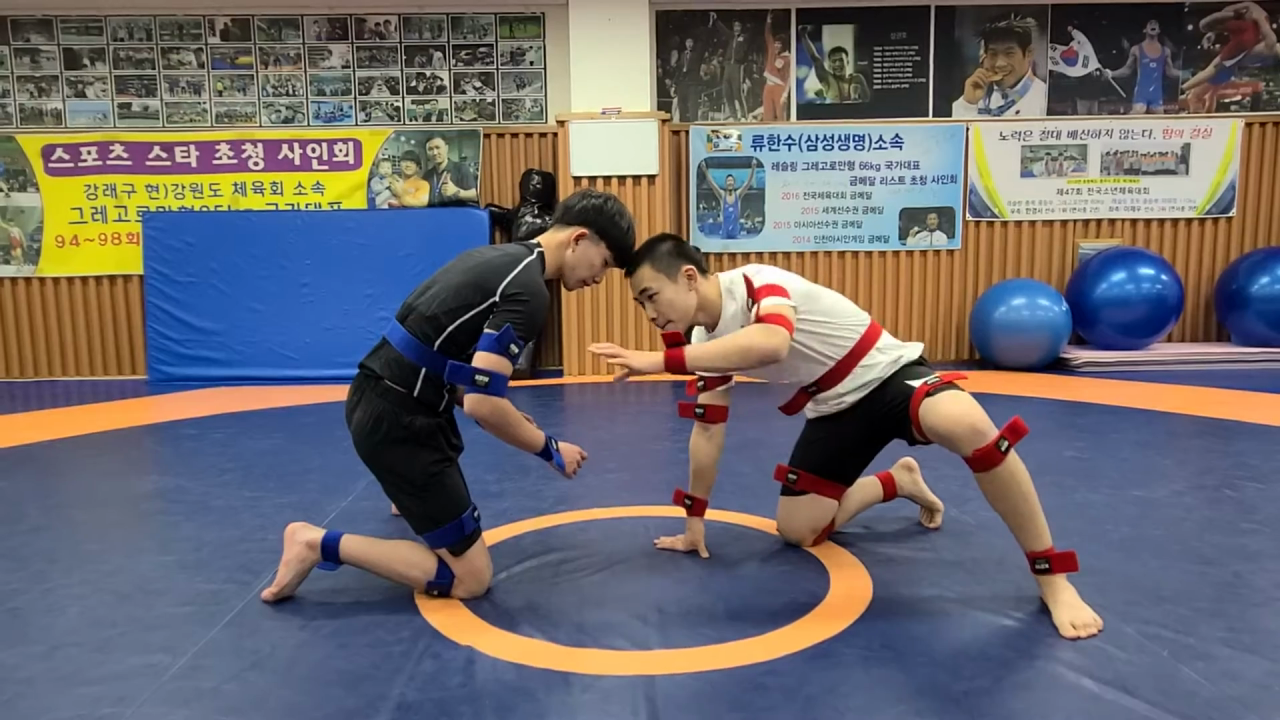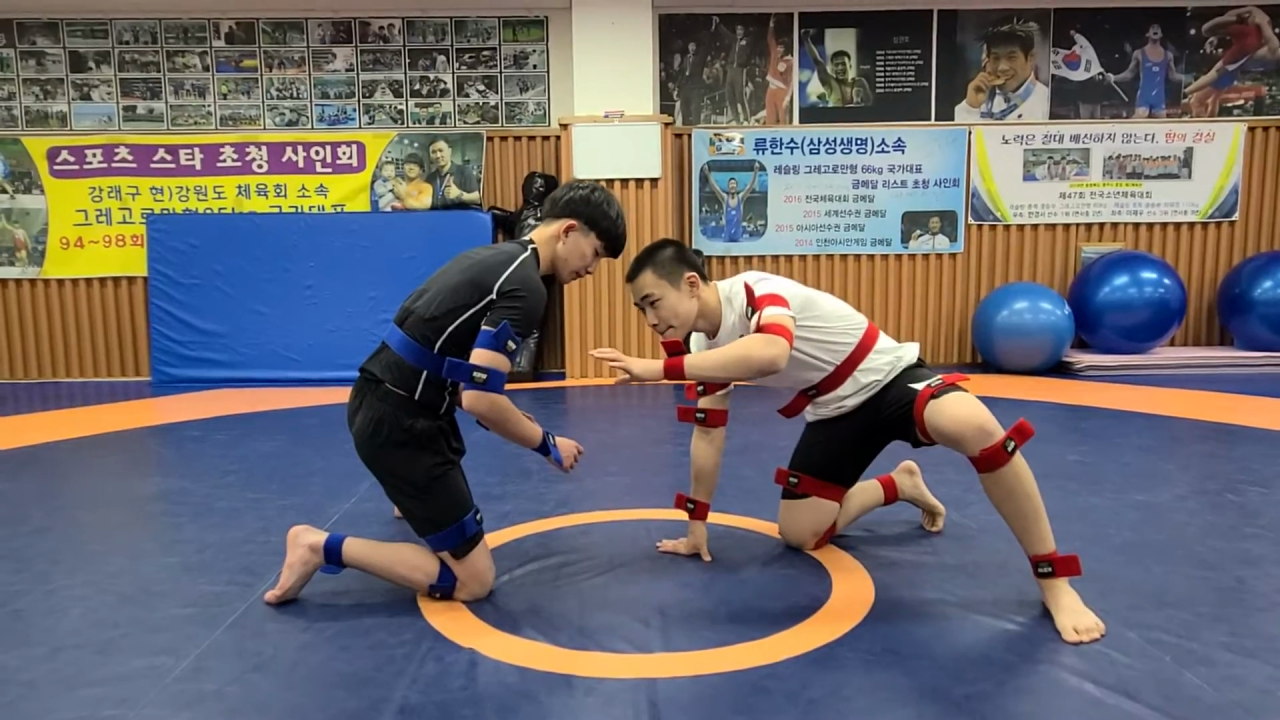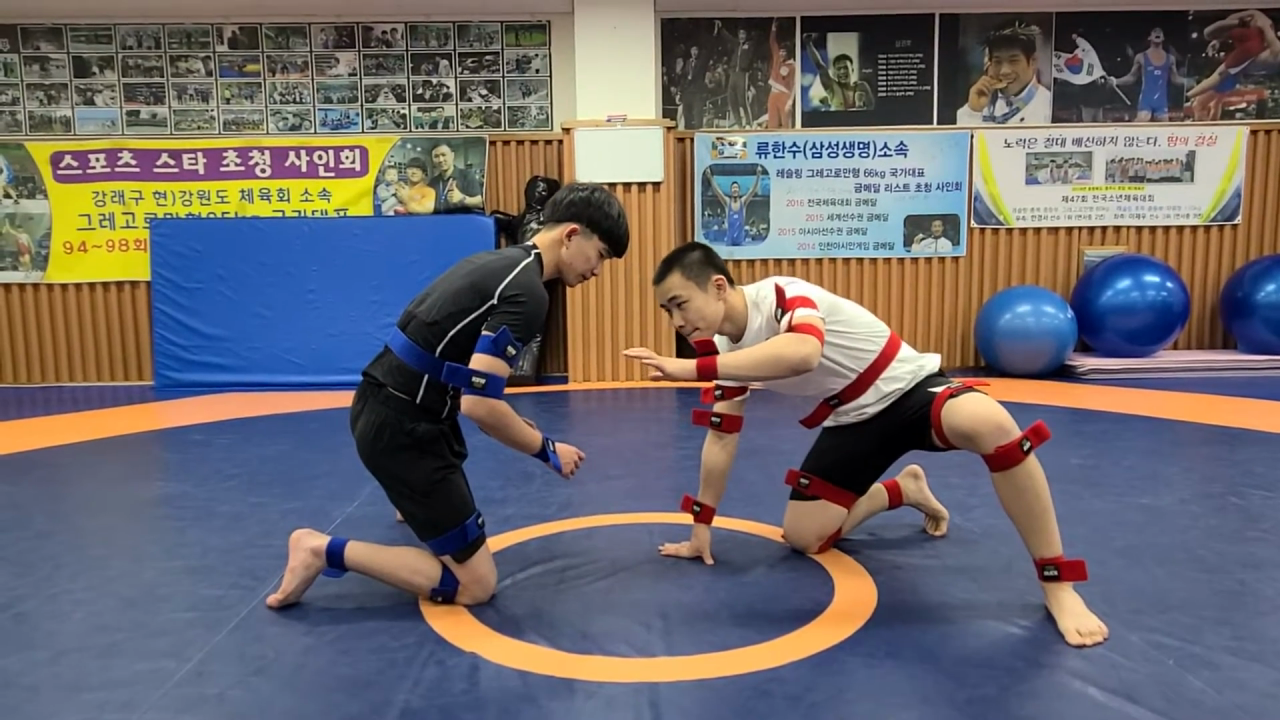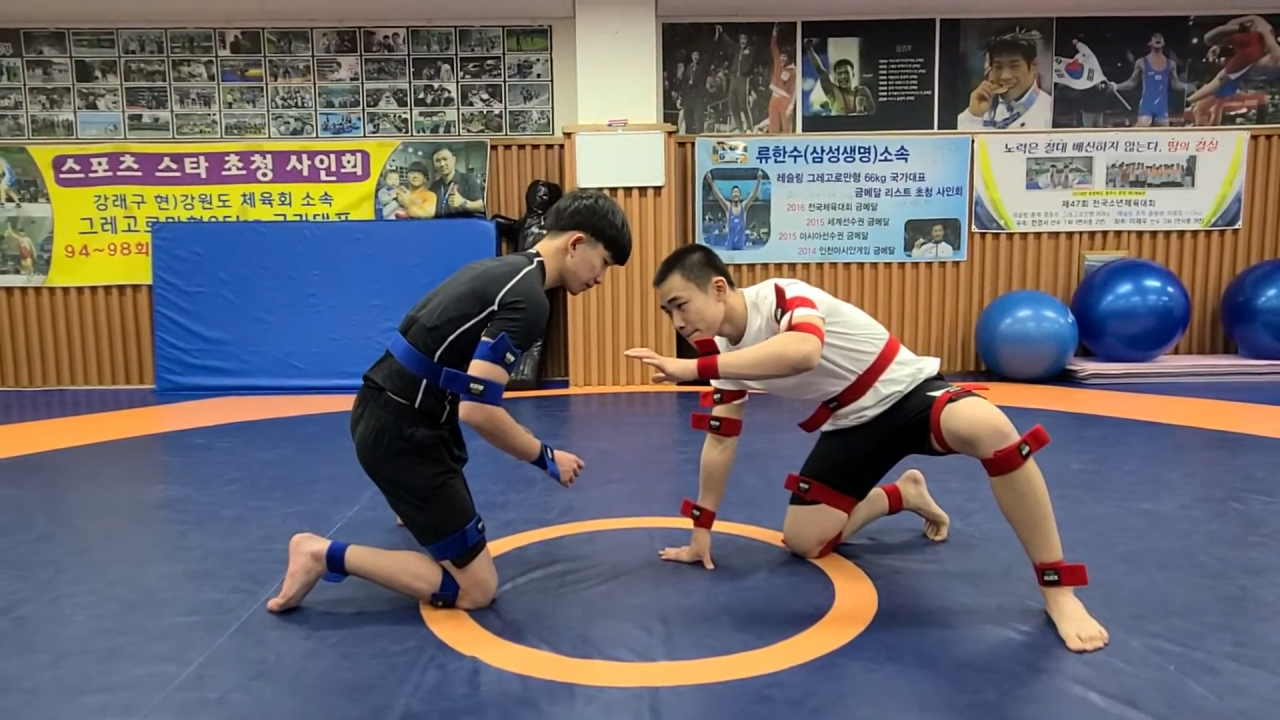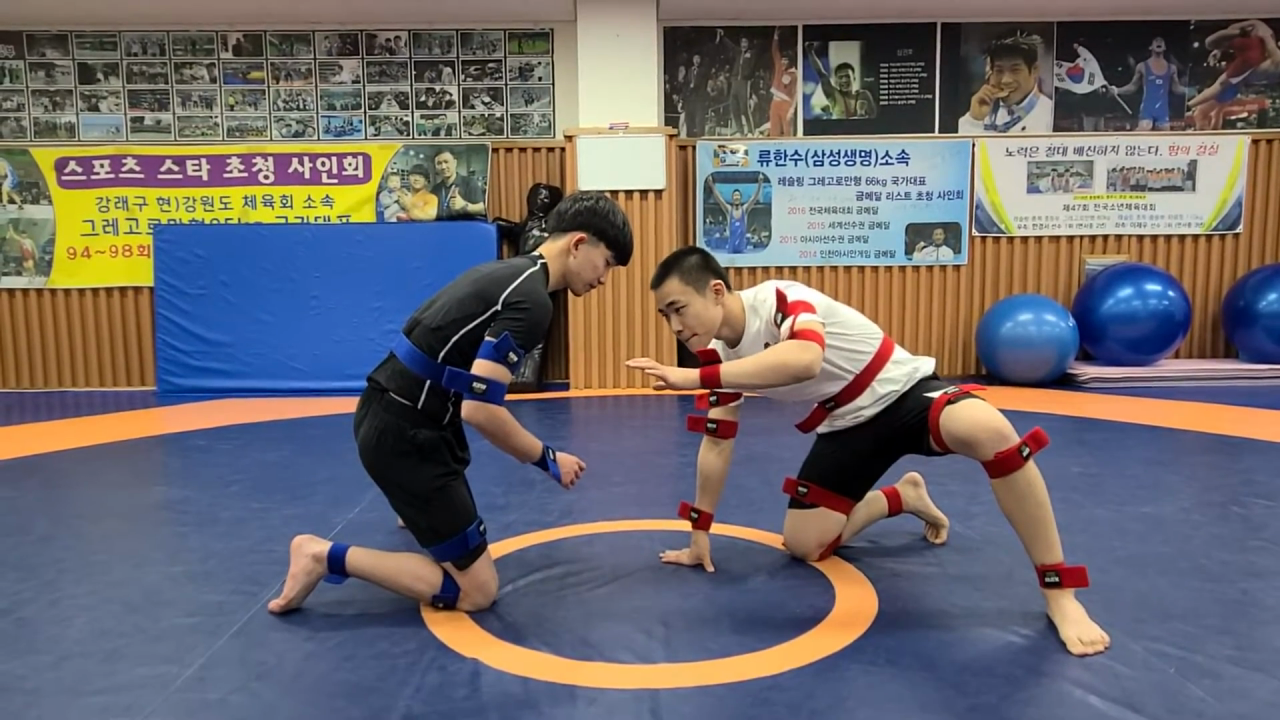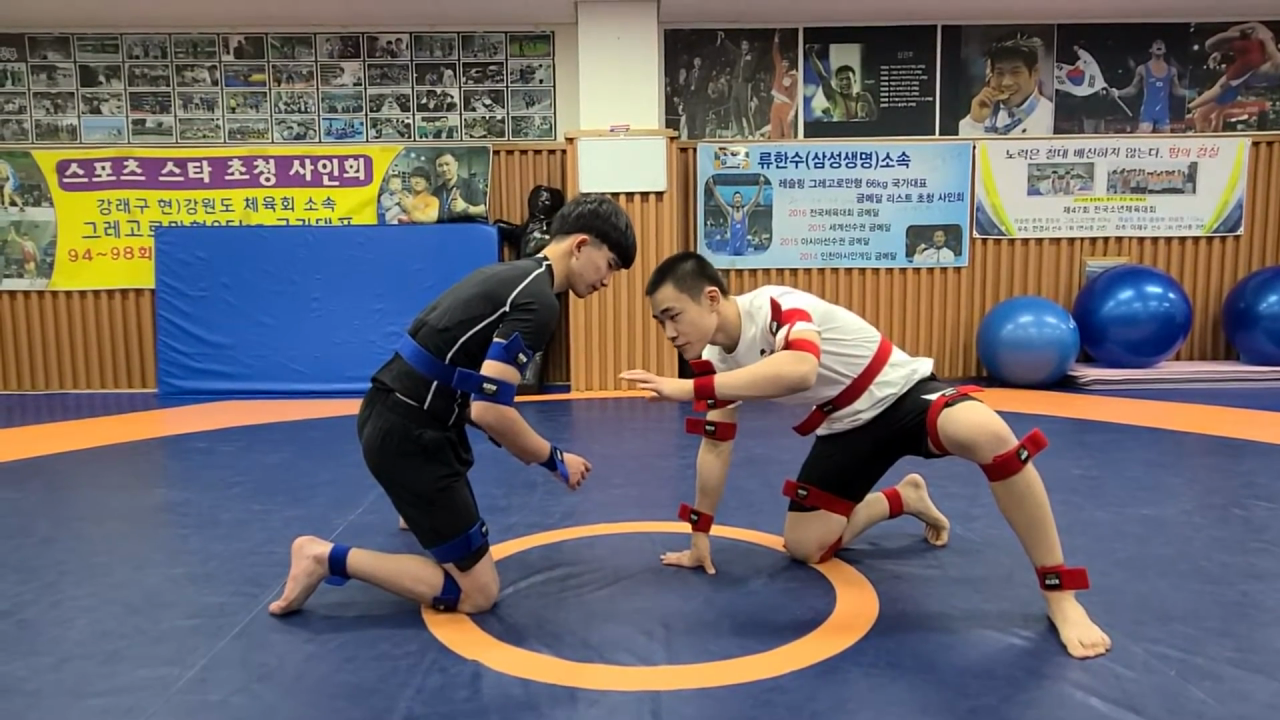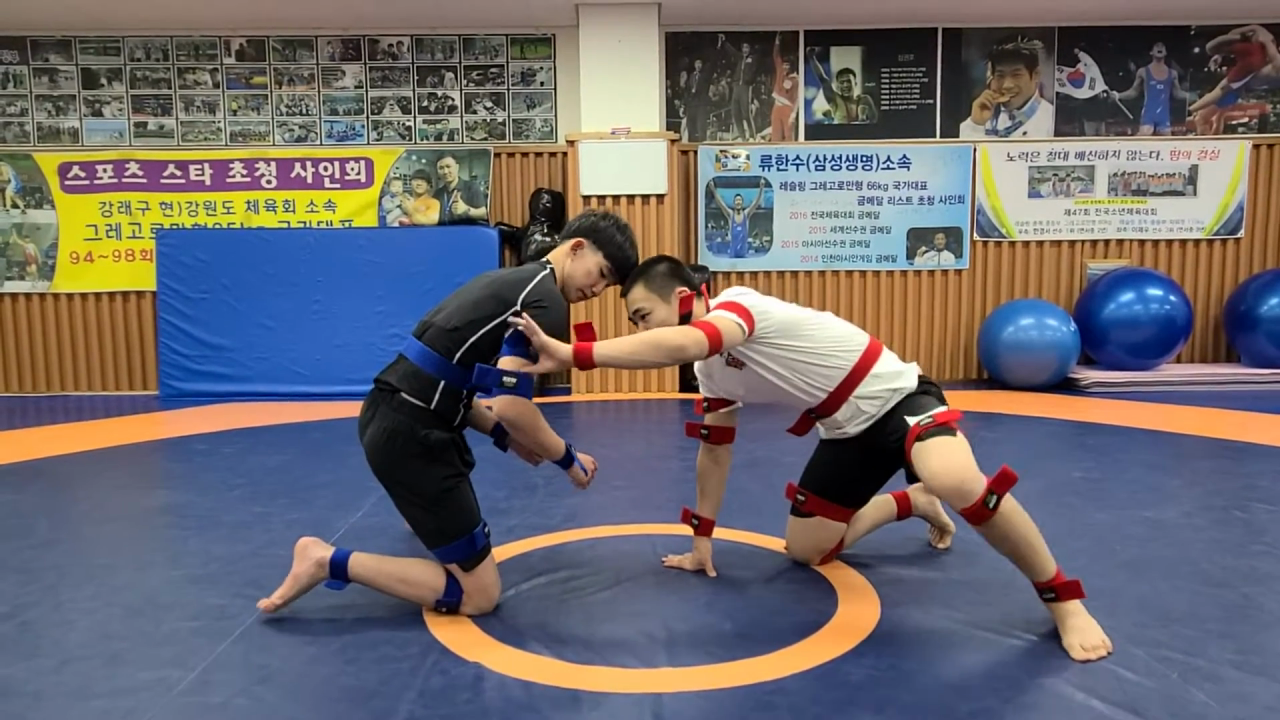
dt=0.7s
person 1, frame 1
left shoulder: (755, 282)
right shoulder: (705, 340)
left elbow: (772, 343)
right elbow: (708, 428)
left wrist: (661, 360)
right wrist: (694, 521)
left hip: (888, 375)
right hip: (835, 410)
left knee: (969, 427)
right knee: (797, 530)
left ankle: (1052, 579)
right ankle: (898, 481)
person 1, frame 2
left shoulder: (754, 290)
right shoulder: (705, 344)
left elbow: (772, 355)
right elbow: (708, 433)
left wrist: (660, 367)
right wrist: (696, 524)
left hip: (889, 379)
right hip: (836, 413)
left knee: (976, 428)
right knee: (798, 535)
left ankle: (1054, 582)
right ankle: (899, 485)
person 1, frame 3
left shoulder: (781, 296)
right shoulder: (726, 348)
left elbow: (804, 353)
right elbow: (722, 437)
left wrist: (693, 368)
right wrist: (701, 527)
left hip: (908, 388)
right hip: (852, 421)
left knee: (990, 425)
right knee: (804, 537)
left ankle: (1058, 586)
right ankle: (904, 488)
person 1, frame 4
left shoulder: (781, 296)
right shoulder: (724, 348)
left elbow: (803, 352)
right elbow: (720, 440)
left wrist: (692, 368)
right wrist: (701, 531)
left hip: (908, 392)
right hip: (851, 425)
left knee: (988, 429)
right knee: (804, 542)
left ankle: (1059, 591)
right ankle: (904, 494)
person 1, frame 5
left shoulder: (778, 298)
right shoulder: (720, 352)
left elbow: (806, 359)
right elbow: (716, 442)
left wrist: (695, 377)
right wrist: (699, 533)
left hip: (903, 392)
right hip: (846, 425)
left knee: (989, 431)
right knee: (803, 544)
left ankle: (1060, 594)
right ankle: (903, 495)
person 1, frame 6
left shoulder: (775, 306)
right shoulder: (715, 358)
left elbow: (800, 370)
right elbow: (715, 446)
left wrist: (687, 388)
right wrist: (699, 536)
left hip: (902, 393)
right hip: (847, 427)
left knee: (987, 435)
right knee: (804, 547)
left ankle: (1060, 594)
right ankle: (903, 498)
person 1, frame 7
left shoulder: (735, 304)
right shoulder: (710, 368)
left elbow: (685, 343)
right elbow: (715, 450)
left wrist: (574, 353)
right wrist: (703, 540)
left hip: (896, 398)
right hip: (849, 431)
left knee: (956, 484)
right knee: (804, 548)
left ankle: (1063, 598)
right ankle: (909, 501)
person 2, frame 1
left shoulder: (499, 256)
right shoulder: (527, 291)
right elbow: (482, 403)
left wrist: (503, 417)
right wrist: (551, 450)
left hip: (377, 397)
right hip: (396, 418)
right knee: (470, 578)
left ankle: (413, 497)
right ankle: (318, 544)
person 2, frame 2
left shoulder: (495, 256)
right shoulder: (524, 287)
right elbow: (480, 399)
left wrist: (505, 417)
right wrist: (547, 445)
left hip: (379, 401)
right hip: (399, 422)
right knee: (473, 580)
left ankle: (415, 497)
right ankle: (323, 547)
person 2, frame 3
left shoulder: (500, 261)
right shoulder: (526, 293)
right elbow: (479, 404)
left wrist: (508, 423)
right wrist: (548, 451)
left hip: (384, 405)
right hip: (400, 425)
right knee: (475, 584)
left ankle: (416, 500)
right ankle: (326, 551)
person 2, frame 4
left shoulder: (503, 268)
right shoulder: (527, 299)
right elbow: (476, 410)
left wrist: (515, 436)
right wrist: (546, 458)
left hip: (384, 410)
right hip: (401, 431)
right knee: (475, 589)
left ankle: (418, 504)
right ankle: (326, 555)
person 2, frame 5
left shoulder: (507, 271)
right shoulder: (530, 300)
right elbow: (479, 409)
right wrist: (547, 460)
left hip: (388, 413)
right hip: (404, 433)
right knee: (476, 590)
left ankle: (419, 506)
right ankle: (327, 556)
person 2, frame 6
left shoulder: (509, 273)
right shoulder: (538, 302)
right elbow: (489, 409)
left wrist: (510, 438)
right wrist: (555, 461)
left hip: (388, 413)
right hip: (408, 434)
right knee: (477, 593)
left ankle: (421, 509)
right ankle: (328, 558)
person 2, frame 7
left shoulder: (510, 281)
right shoulder: (547, 302)
right elbow: (511, 405)
left wrist: (503, 435)
right wrist: (569, 459)
left hip: (387, 413)
right hip: (410, 434)
right knee: (478, 595)
left ankle: (426, 512)
right ankle: (330, 561)
